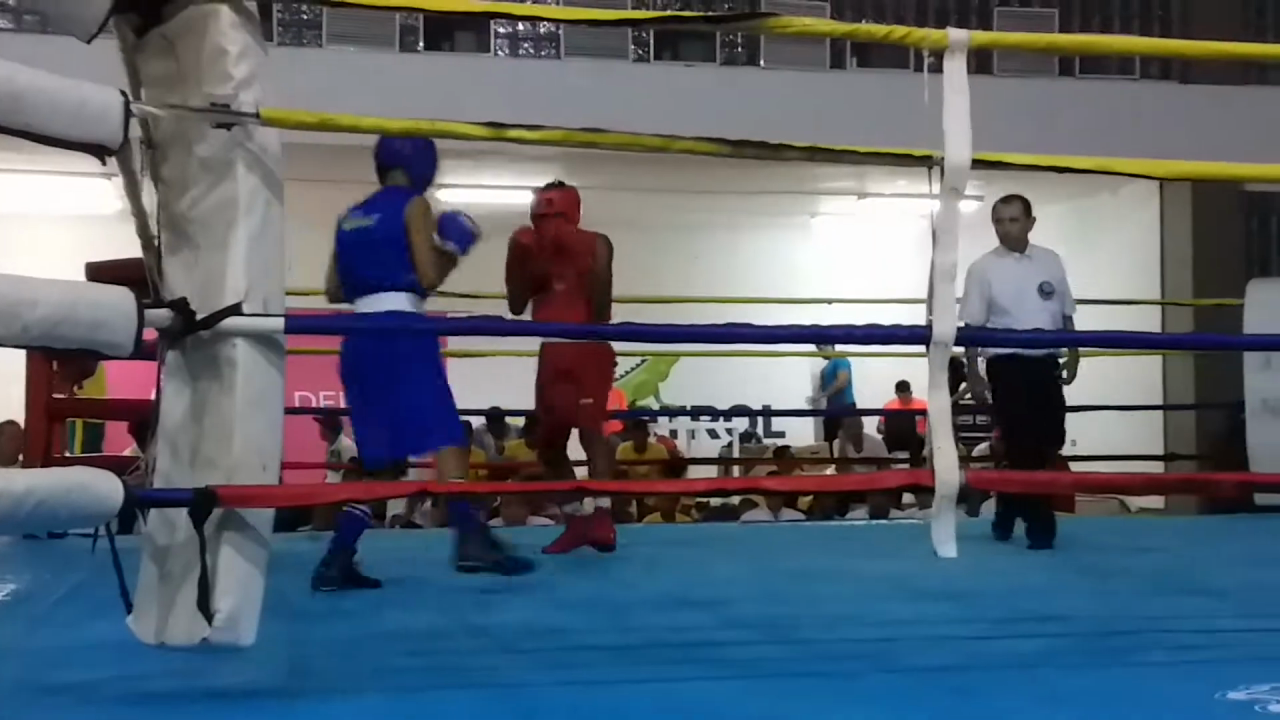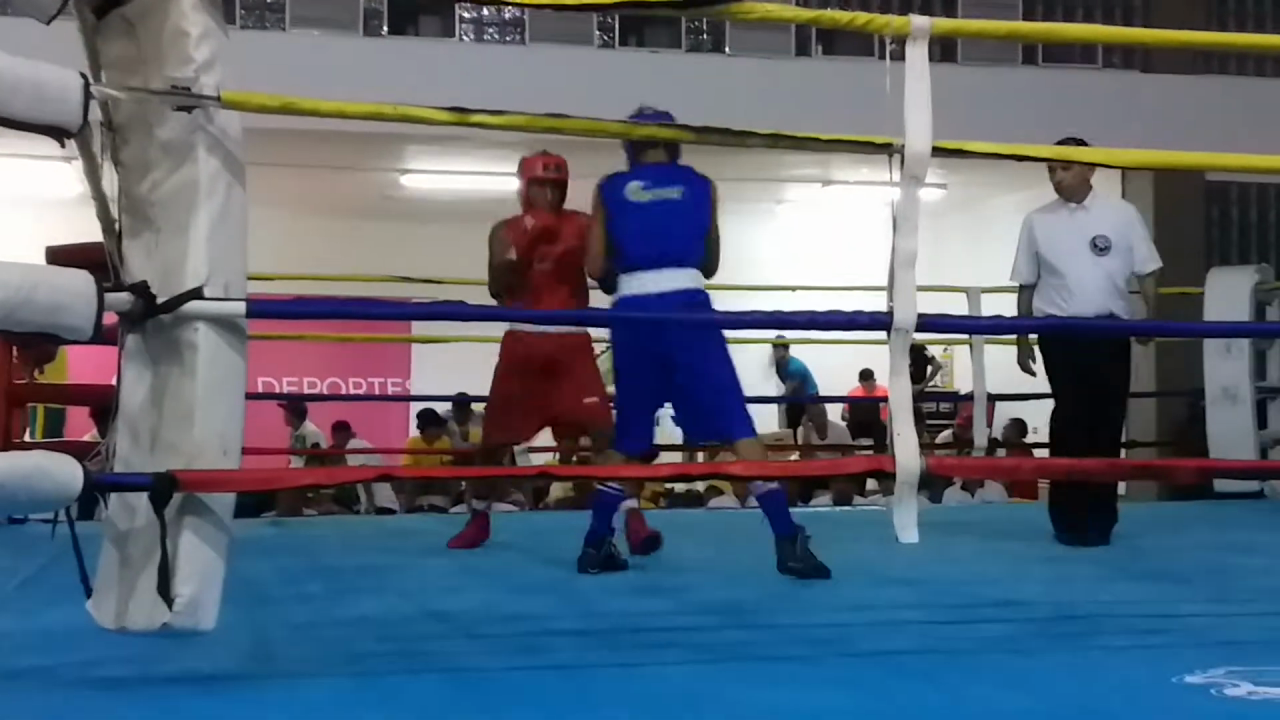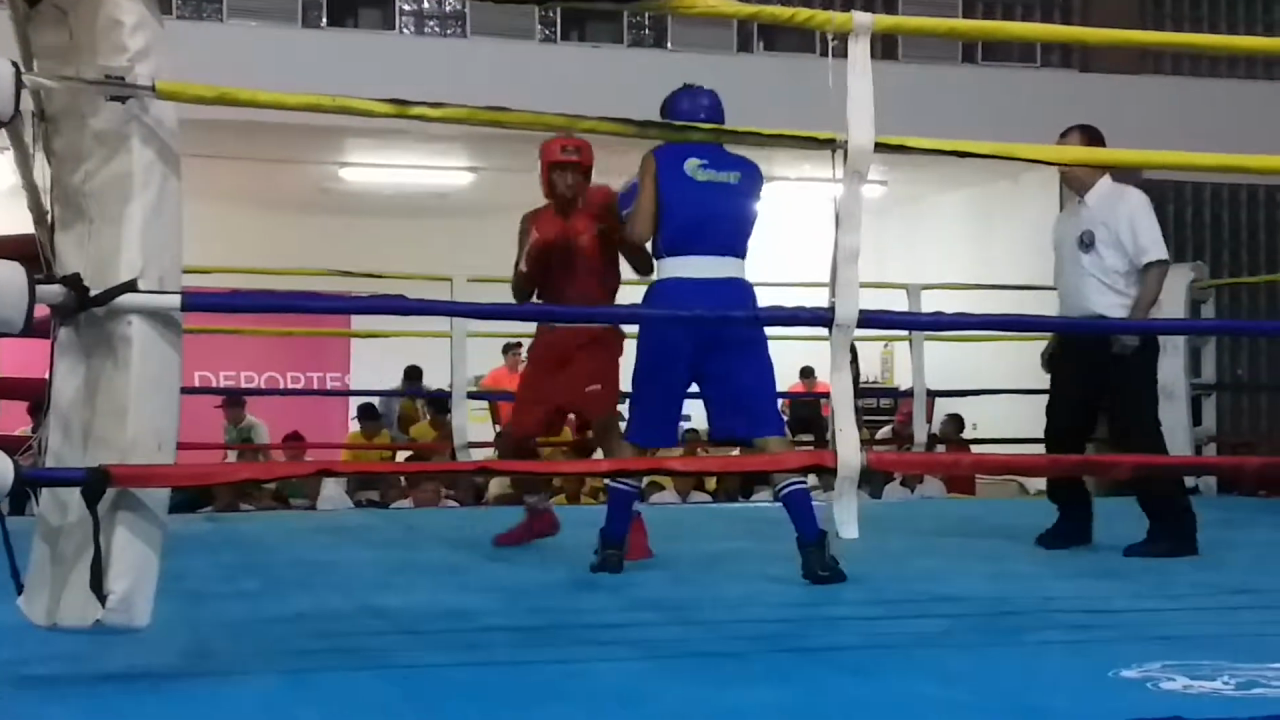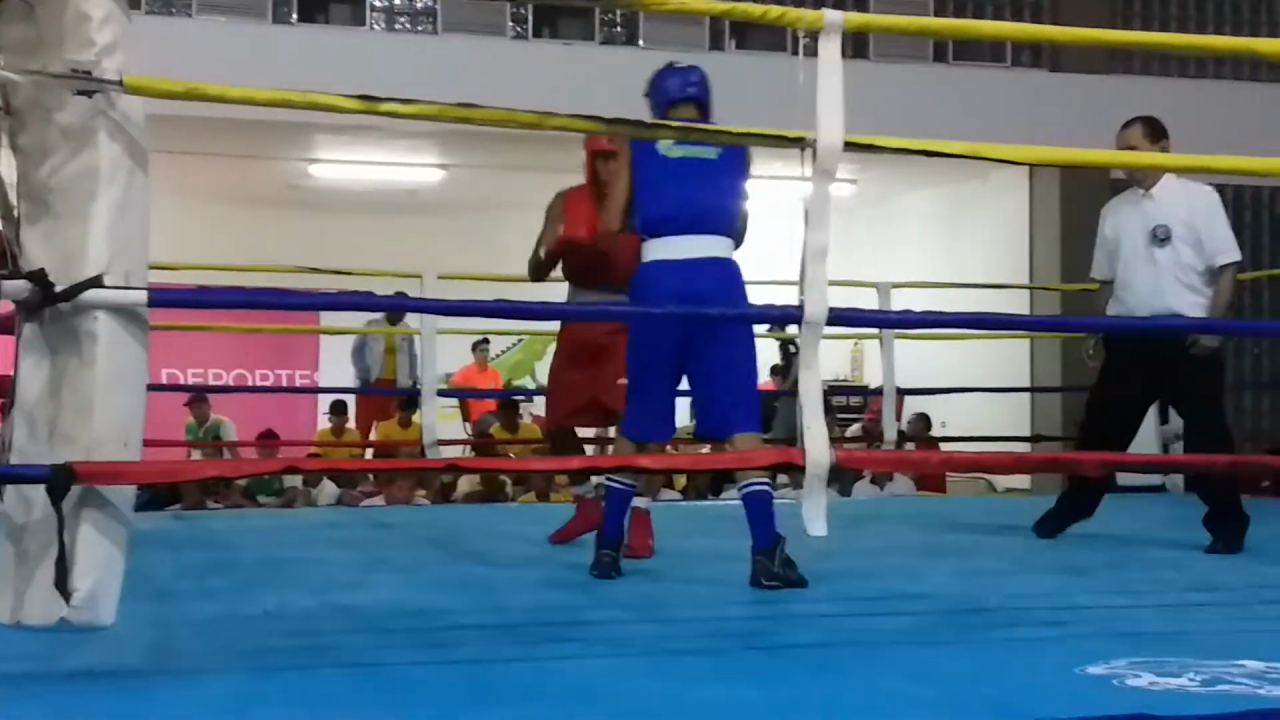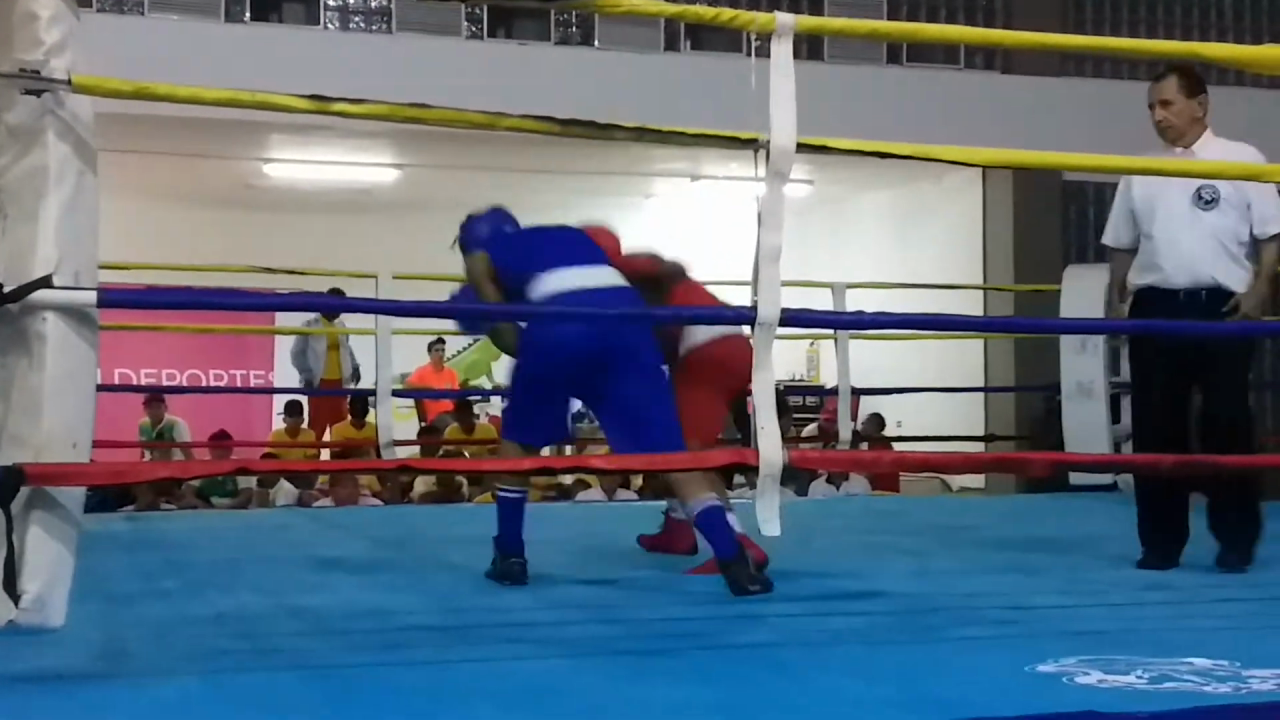
dt=1s
person 1, frame 1
left shoulder: (351, 217)
right shoulder: (413, 206)
left elbow: (335, 291)
right elbow: (428, 278)
right wrist: (452, 251)
left hip: (358, 336)
right hip: (401, 332)
left knee: (381, 459)
right knee: (445, 437)
left ankle: (337, 560)
right ankle: (474, 543)
person 1, frame 2
left shoulder: (609, 189)
right shoulder: (700, 186)
left elbow: (595, 267)
left hip: (631, 314)
right hip: (686, 309)
left knee: (629, 438)
right knee: (738, 430)
left ankle: (596, 544)
right ankle: (789, 543)
person 1, frame 3
left shoulder: (658, 160)
right shoulder: (749, 172)
left elbow: (640, 235)
left wrist: (631, 208)
left hip: (673, 299)
right hip: (731, 297)
left knee: (642, 428)
right knee: (767, 427)
left ankle: (612, 545)
right ankle: (813, 547)
person 1, frame 4
left shoulder: (636, 145)
right shoulder: (734, 150)
left elbow: (611, 225)
left hip: (658, 281)
right hip: (718, 281)
left knee: (639, 422)
right knee: (740, 421)
left ankle: (607, 546)
right ankle: (766, 552)
person 1, frame 5
left shoulder: (482, 255)
right shoulder: (572, 236)
left elbow: (505, 331)
left hip: (555, 327)
right hip: (620, 314)
left knee: (518, 440)
right knee: (664, 448)
left ankle: (510, 556)
right ankle: (735, 558)
person 2, frame 1
left shoulder: (1051, 261)
right shoulder: (983, 269)
left elbow: (1065, 314)
right elbow: (973, 326)
left wrist: (1073, 354)
right wrist: (973, 375)
left hip: (1046, 364)
right hip: (1007, 366)
left knee: (1047, 442)
right knee: (1021, 445)
left ankle: (1009, 508)
right ankle: (1039, 526)
person 2, frame 2
left shoulder: (1122, 214)
right shoulder: (1037, 222)
left elbow: (1145, 271)
right elbow: (1027, 285)
left wrist: (1151, 315)
right wrist: (1022, 339)
left hip: (1110, 332)
right hip: (1060, 333)
left knee: (1107, 427)
right knee: (1071, 422)
left ankle: (1097, 517)
right ankle: (1069, 517)
person 2, frame 3
left shoulder: (1128, 201)
right shoulder: (1067, 217)
left elbow: (1156, 265)
left wrist: (1135, 322)
right wrist: (1056, 339)
left hip: (1122, 337)
right hip: (1079, 338)
left knee: (1135, 432)
right knee: (1062, 426)
left ankle: (1174, 529)
right ankle: (1073, 518)
person 2, frame 4
left shoulder: (1199, 198)
right shoulder: (1114, 211)
left elbow: (1226, 266)
right elbow: (1106, 279)
left wrist: (1215, 323)
right wrist: (1096, 332)
left hip: (1186, 333)
right hip: (1129, 334)
left knee: (1206, 430)
right knee: (1102, 424)
left ankle: (1227, 524)
right ankle: (1072, 507)
person 2, frame 5
right shoulder: (1139, 175)
right elbow: (1122, 246)
right wrist: (1115, 301)
left hip: (1221, 308)
right hip: (1156, 309)
left knee: (1229, 422)
right knee: (1155, 427)
left ankle: (1236, 533)
right ankle: (1161, 541)
person 3, frame 1
left shoulder: (596, 244)
right shoulder: (533, 250)
left elbow: (601, 302)
right elbow: (516, 306)
left wrist: (581, 258)
right wrist: (518, 262)
left hip: (590, 349)
right hip: (552, 352)
left knee: (589, 424)
right knee: (550, 441)
left ankle: (602, 517)
right ankle: (576, 521)
person 3, frame 2
left shoulder: (580, 226)
right shoulder: (505, 231)
right elbow: (499, 293)
right wrist: (518, 249)
left hip: (571, 342)
right hip: (523, 343)
left knee: (603, 428)
right knee: (493, 439)
left ankle: (633, 521)
right ankle: (478, 520)
person 3, frame 3
left shoulder: (604, 211)
right shoulder: (534, 222)
left elbow: (644, 266)
right elbow: (521, 294)
left wrist: (612, 226)
right wrist: (532, 256)
left hip: (596, 334)
right hip: (551, 335)
left knee: (603, 424)
right knee: (515, 437)
left ankle: (630, 522)
right ankle: (538, 513)
person 3, frame 4
right shoulder: (566, 202)
right elbow: (536, 272)
right wrist: (554, 247)
left hip: (626, 321)
right hip: (580, 319)
right knee: (559, 422)
left ankle: (640, 522)
right ankle: (587, 504)
person 3, frame 5
left shoulder: (634, 268)
left elbow: (672, 270)
left hip: (713, 355)
right hip: (727, 350)
left ankle: (741, 545)
right ankle: (676, 527)
